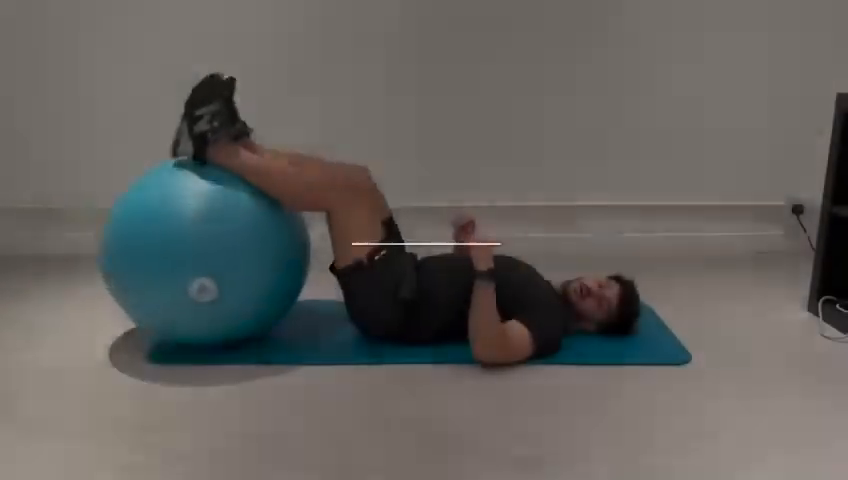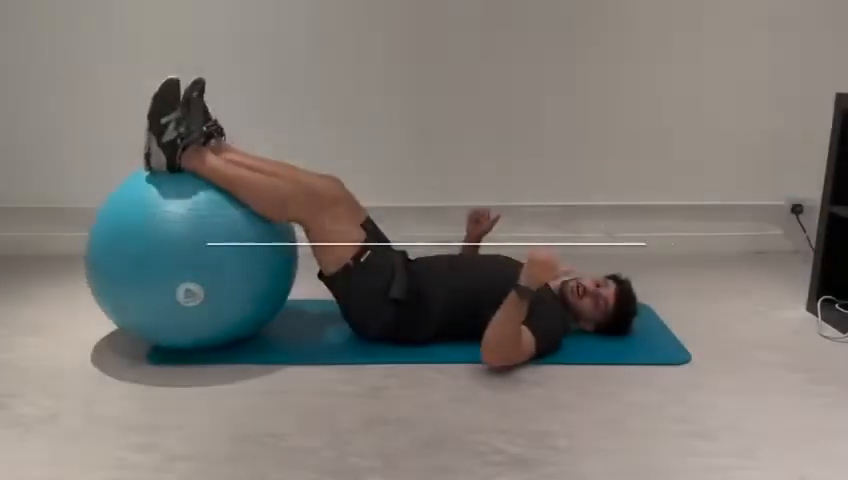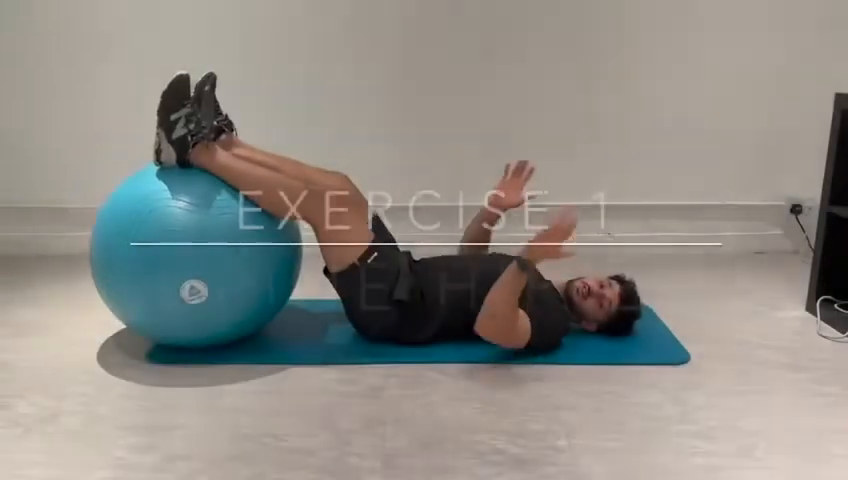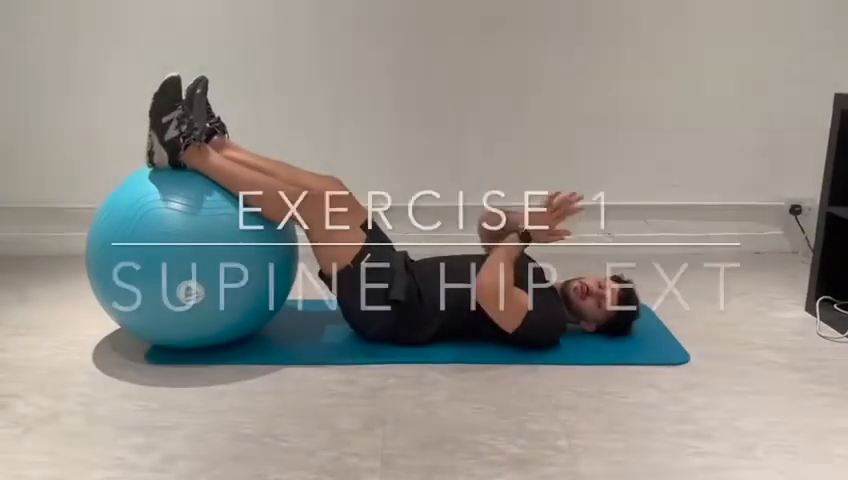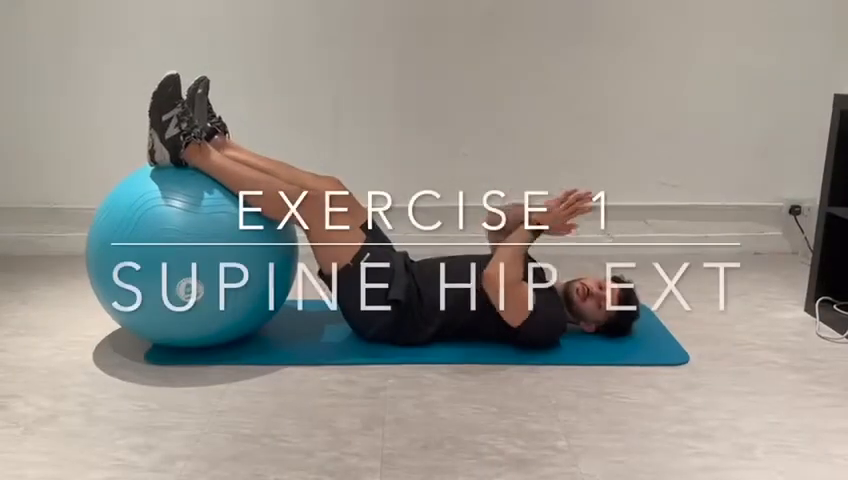
dt=0.3s
person 1, frame 1
left shoulder: (550, 324)
right shoulder: (543, 292)
left elbow: (486, 348)
left wrist: (485, 271)
right wrist: (462, 246)
left hip: (395, 309)
right hip: (408, 280)
left knee: (346, 186)
right knee: (352, 179)
left ankle: (214, 148)
right ankle: (237, 143)
person 1, frame 2
left shoulder: (549, 324)
right shoulder: (542, 294)
left elbow: (495, 353)
left wrist: (525, 288)
right wrist: (474, 240)
left hip: (391, 309)
right hip: (402, 276)
left knee: (317, 201)
right knee: (325, 189)
left ankle: (186, 155)
right ankle: (212, 146)
person 1, frame 3
left shoulder: (550, 323)
right shoulder: (540, 286)
left elbow: (488, 325)
right elbow: (470, 253)
left wrist: (527, 258)
right wrist: (496, 207)
left hip: (396, 309)
right hip: (404, 279)
left knee: (326, 197)
right knee: (335, 187)
left ankle: (193, 150)
right ankle: (220, 139)
person 1, frame 4
left shoulder: (546, 322)
right shoulder: (537, 279)
left elbow: (484, 291)
right elbow: (489, 228)
left wrist: (524, 232)
right wrist: (527, 224)
left hip: (392, 310)
right hip: (400, 278)
left knee: (318, 203)
right knee: (328, 190)
left ankle: (187, 152)
right ankle: (213, 143)
person 1, frame 5
left shoulder: (546, 322)
right shoulder: (537, 280)
left elbow: (494, 281)
right elbow: (498, 227)
left wrist: (538, 222)
right wrist: (544, 214)
left hip: (392, 311)
right hip: (401, 280)
left knee: (316, 202)
right knee: (328, 190)
left ankle: (187, 149)
right ankle: (213, 140)
